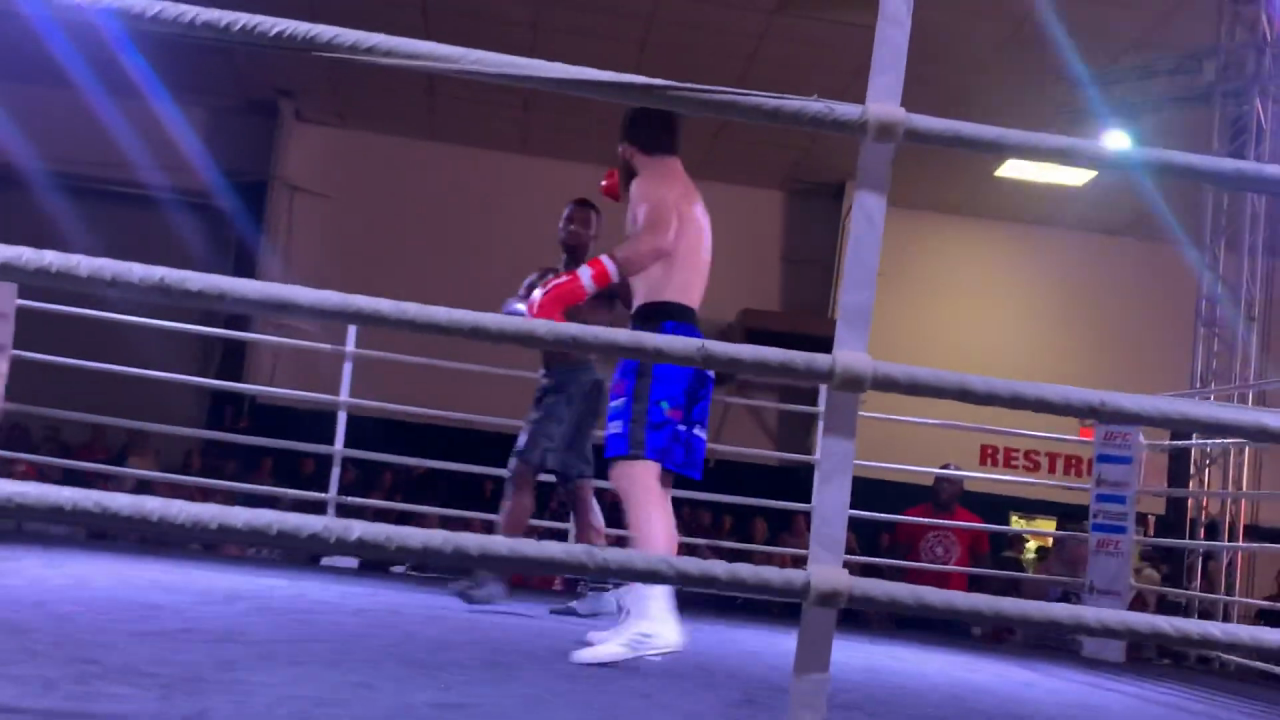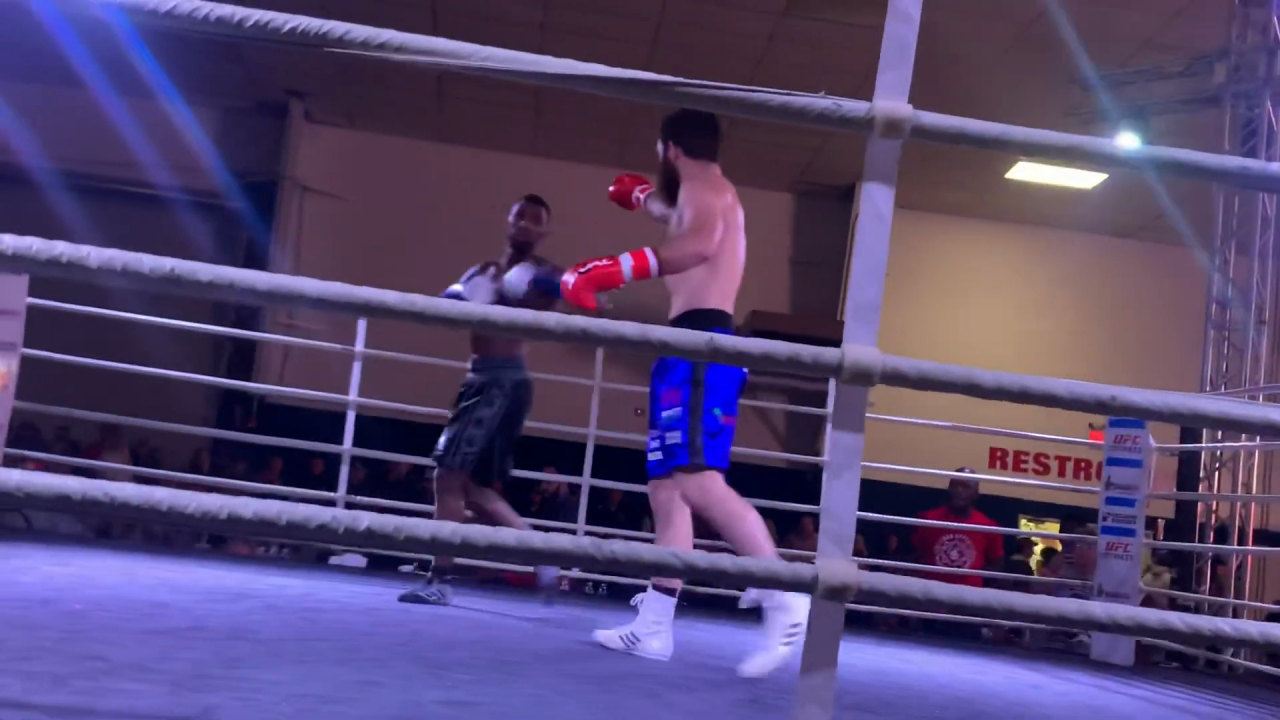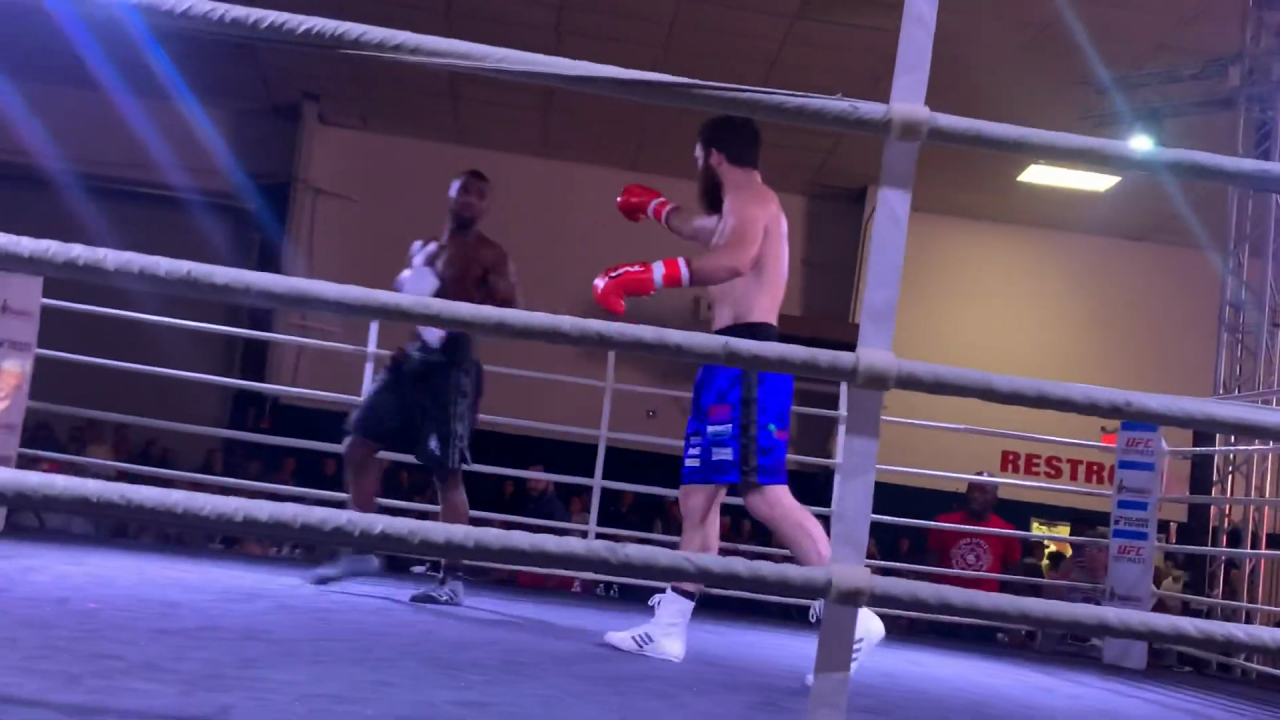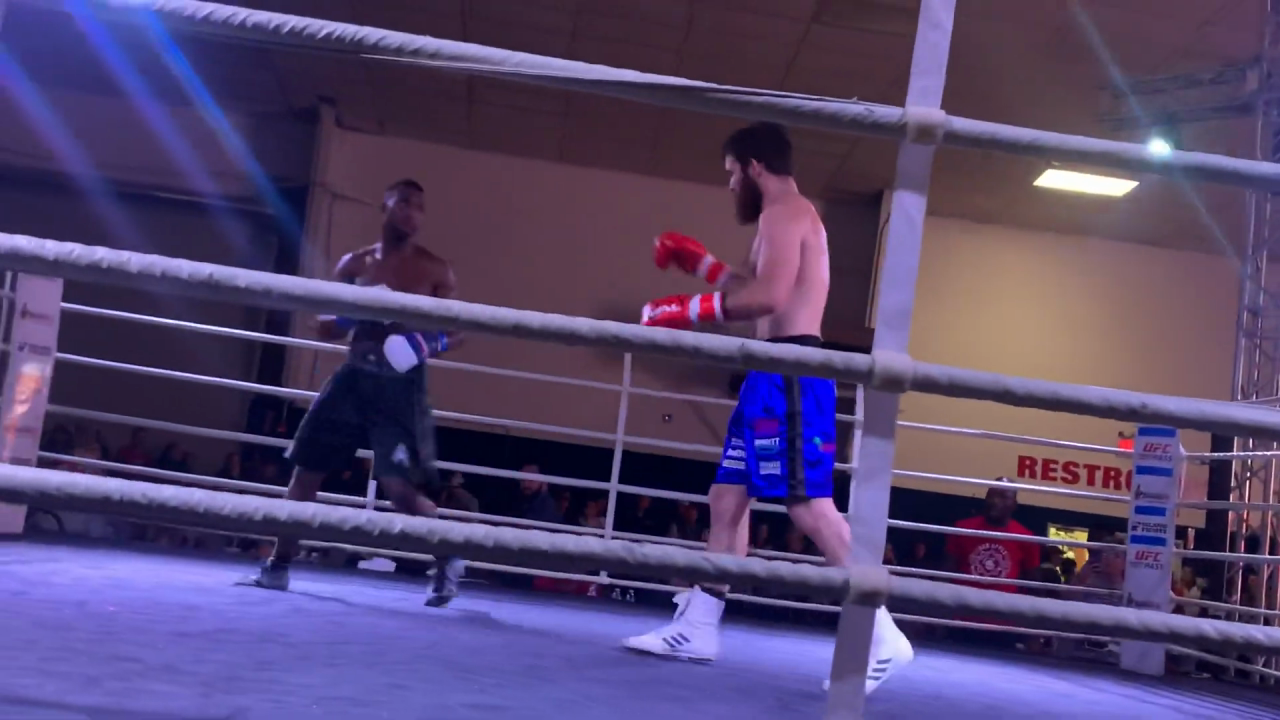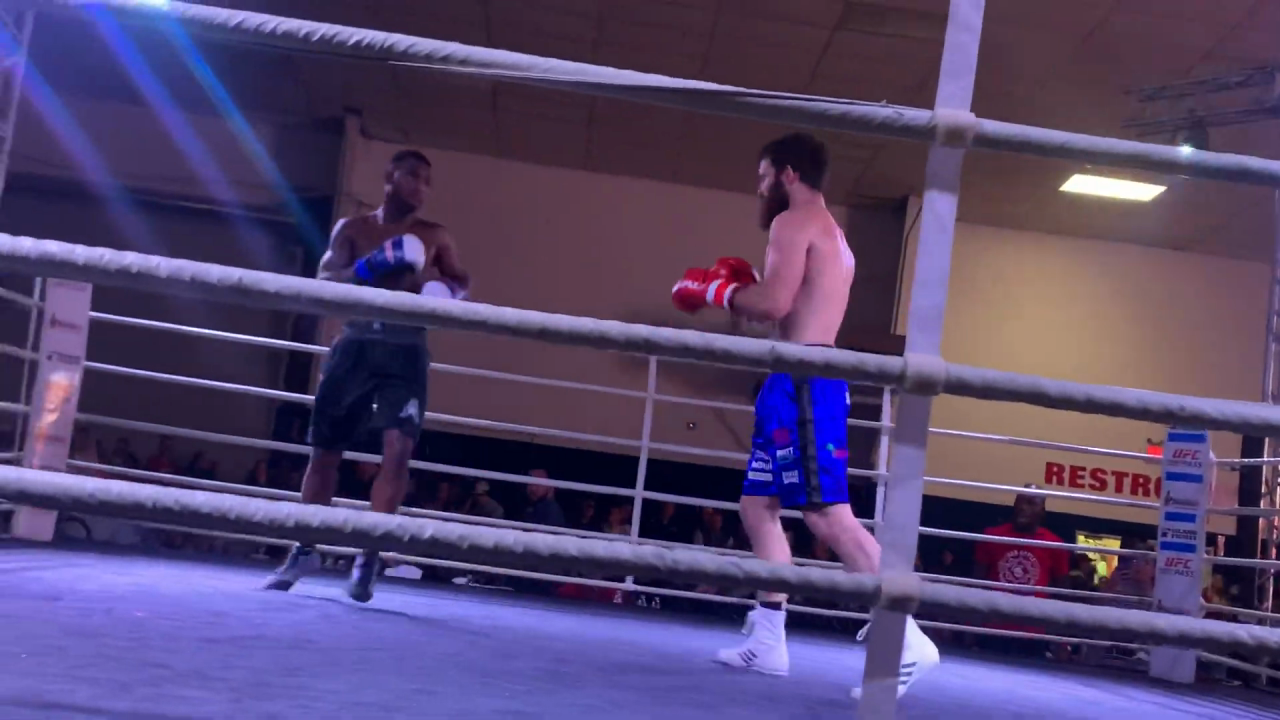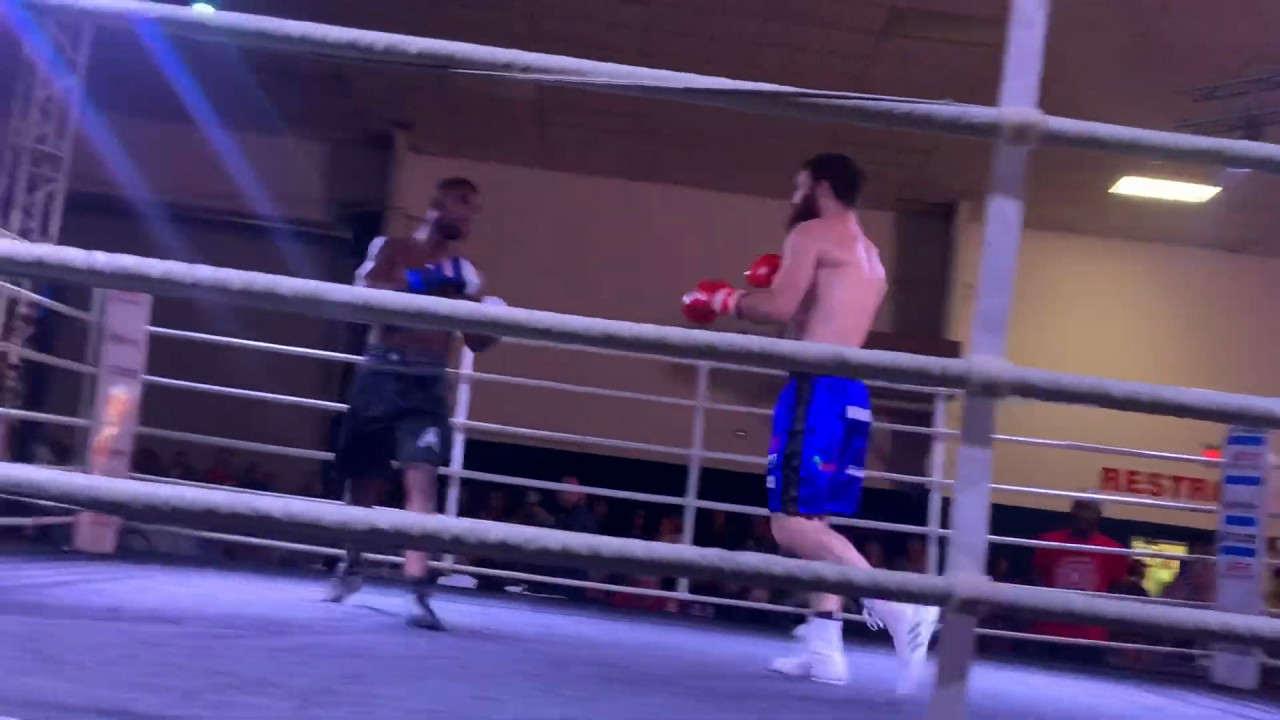
dt=0.2s
person 1, frame 1
left shoulder: (651, 182)
right shoulder: (687, 193)
left elbow: (657, 241)
left wrist: (579, 282)
right wrist: (623, 190)
left hip: (659, 336)
right hip: (689, 346)
left knee: (633, 471)
right knee: (652, 484)
left ankle: (651, 619)
right ankle: (653, 617)
person 1, frame 2
left shoulder: (700, 187)
right shoulder: (714, 196)
left elbow: (698, 246)
left wrist: (614, 269)
right wrist: (639, 194)
right hip: (701, 351)
left knee: (699, 484)
right knee: (667, 489)
left ankle: (788, 606)
right ankle: (653, 625)
person 1, frame 3
left shoulder: (749, 198)
right shoulder: (745, 208)
left elbow: (733, 260)
right elbow: (701, 228)
left wrist: (647, 276)
right wrist: (655, 208)
right hip: (731, 364)
left knee: (766, 497)
right knee: (697, 496)
left ankle: (851, 616)
right ankle: (668, 628)
person 1, frame 4
left shoulder: (783, 212)
right shoulder: (790, 220)
left elbow: (770, 294)
right elbow: (751, 282)
left wrist: (687, 310)
right wrist: (696, 260)
left hip: (789, 373)
right hip: (774, 377)
left knee: (811, 508)
right knee: (727, 498)
left ankle: (882, 639)
right ankle: (696, 628)
person 1, frame 5
left shoulder: (792, 221)
right shoulder: (829, 234)
left elbow: (775, 305)
left wrist: (711, 291)
right wrist: (744, 281)
left hip: (802, 382)
right hip: (799, 384)
left knee: (828, 516)
right knee: (758, 507)
left ankle: (906, 642)
right ankle: (767, 639)
person 1, frame 6
left shoulder: (812, 234)
right shoulder: (868, 257)
left elbow: (776, 308)
left wrist: (720, 299)
right wrist: (783, 282)
left hip: (817, 388)
right hip: (851, 394)
left knee: (795, 526)
right knee: (799, 521)
left ankle: (904, 613)
right ankle: (824, 648)
person 2, frame 1
right shoulder: (542, 278)
right elbow: (512, 310)
right wrist: (521, 311)
left hip: (578, 383)
right hip: (555, 382)
left knee: (521, 474)
right knee: (578, 489)
left ankle: (494, 575)
right ankle: (599, 589)
person 2, frame 2
left shoulder: (540, 272)
right shoulder: (483, 272)
right elbow: (444, 303)
left wrist: (550, 282)
right wrist: (457, 296)
left hip: (501, 381)
right hip: (482, 379)
left knee: (450, 477)
right knee: (474, 488)
left ankle: (440, 579)
person 2, frame 3
left shoulder: (490, 254)
right shoulder: (422, 249)
left elbow: (508, 313)
right elbow: (402, 299)
right wrist: (405, 289)
left hip: (453, 369)
right hip: (412, 361)
left knee: (445, 475)
right knee: (356, 449)
left ankle: (453, 578)
right ankle: (359, 550)
person 2, frame 4
left shoulder: (433, 268)
right shoulder: (353, 263)
right elbow: (324, 326)
left wrist: (430, 344)
right wrist: (350, 315)
left hip: (401, 384)
right hip: (354, 377)
left knee: (399, 489)
right knee: (306, 472)
left ankle: (448, 561)
right ankle: (277, 567)
person 2, frame 5
left shoulder: (435, 237)
right shoulder: (352, 228)
left elbow: (463, 286)
right elbow: (324, 284)
left wrist: (450, 294)
right wrist: (372, 264)
left hip: (406, 353)
right hip: (355, 347)
left knee: (397, 448)
right knee: (325, 452)
left ankle: (369, 553)
right ankle: (303, 552)
person 2, frame 6
left shoulder: (466, 272)
right shoulder: (389, 248)
left elbow: (477, 340)
right elbow: (363, 292)
right wrist: (422, 280)
left hip: (425, 386)
right hip: (377, 378)
left knee: (419, 479)
right knee: (361, 484)
left ankle: (419, 591)
right ankle: (352, 568)
